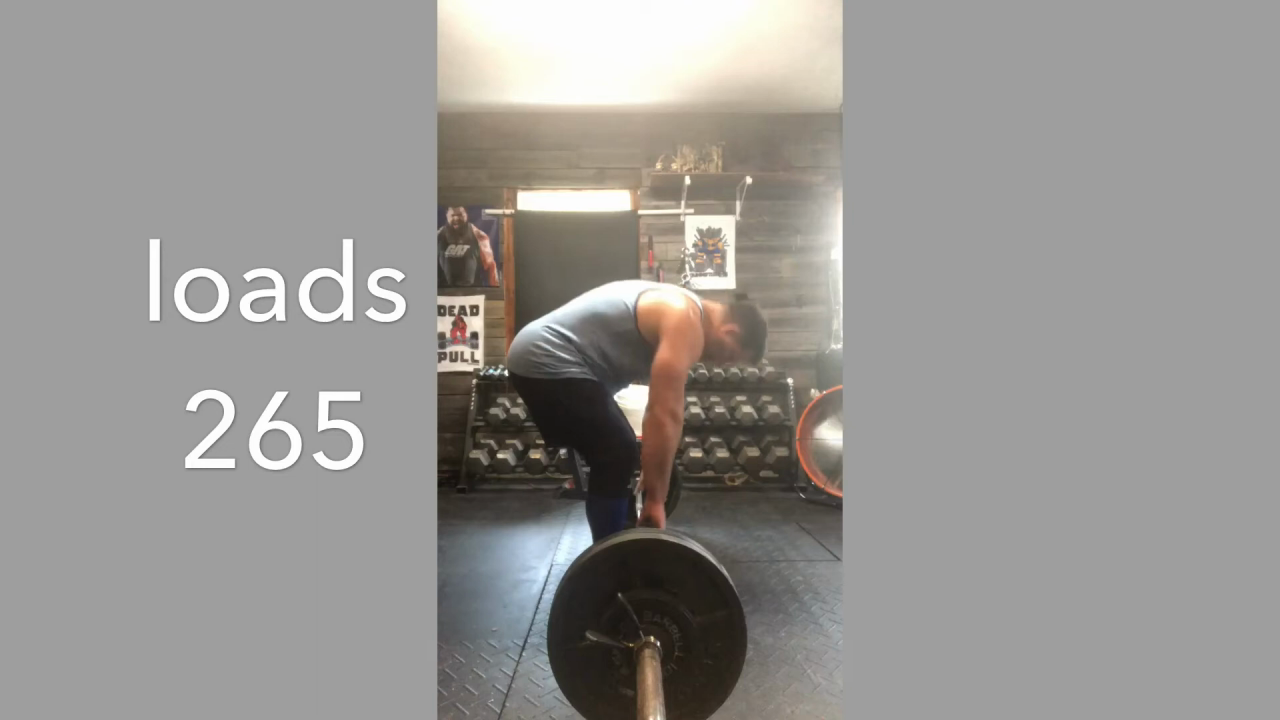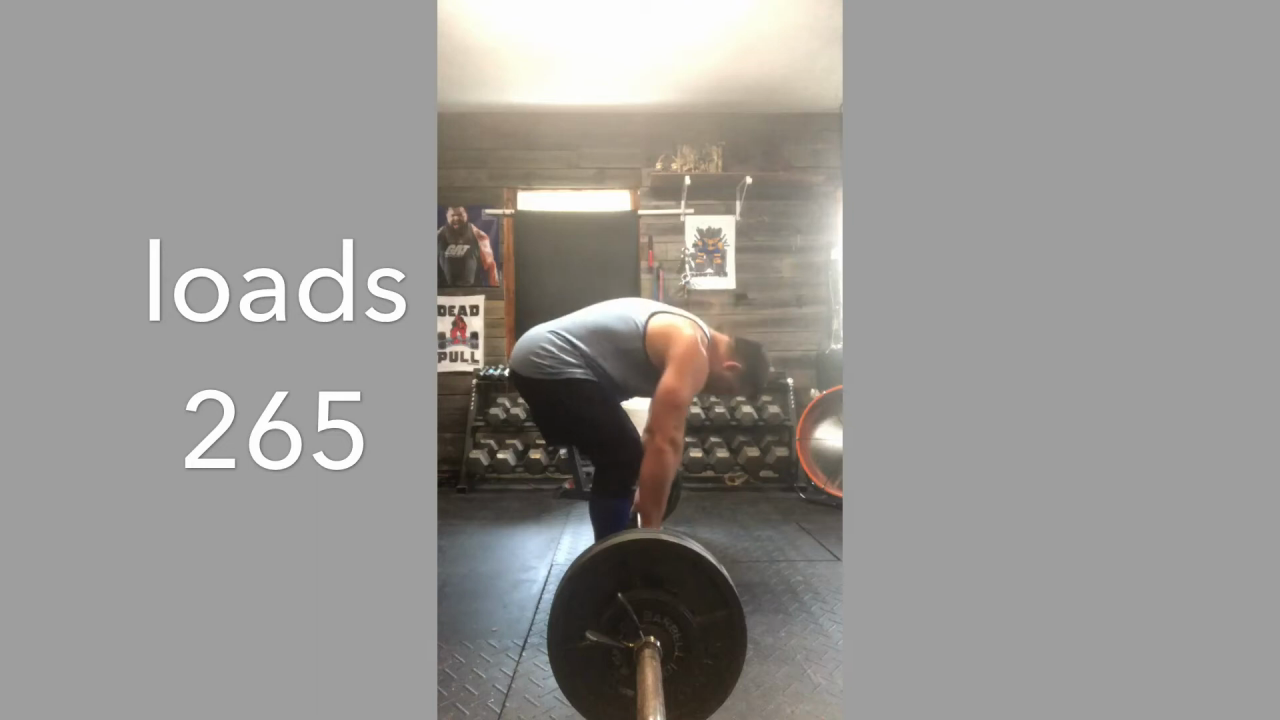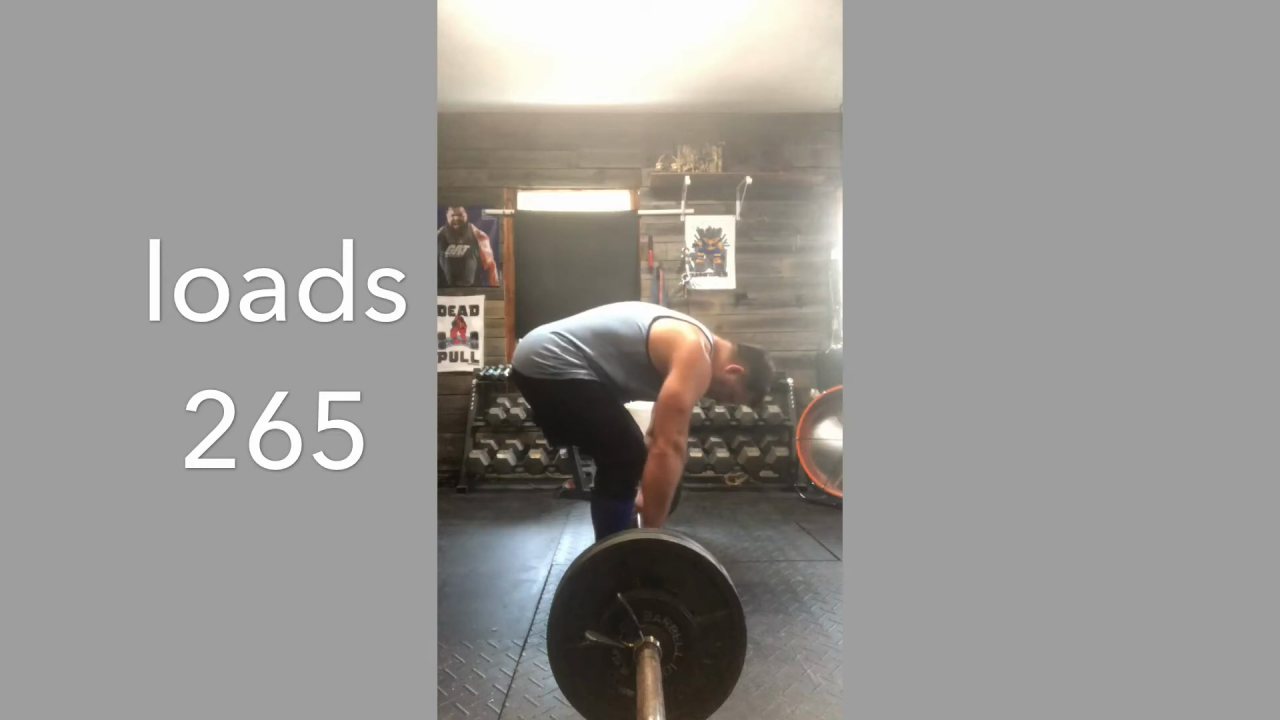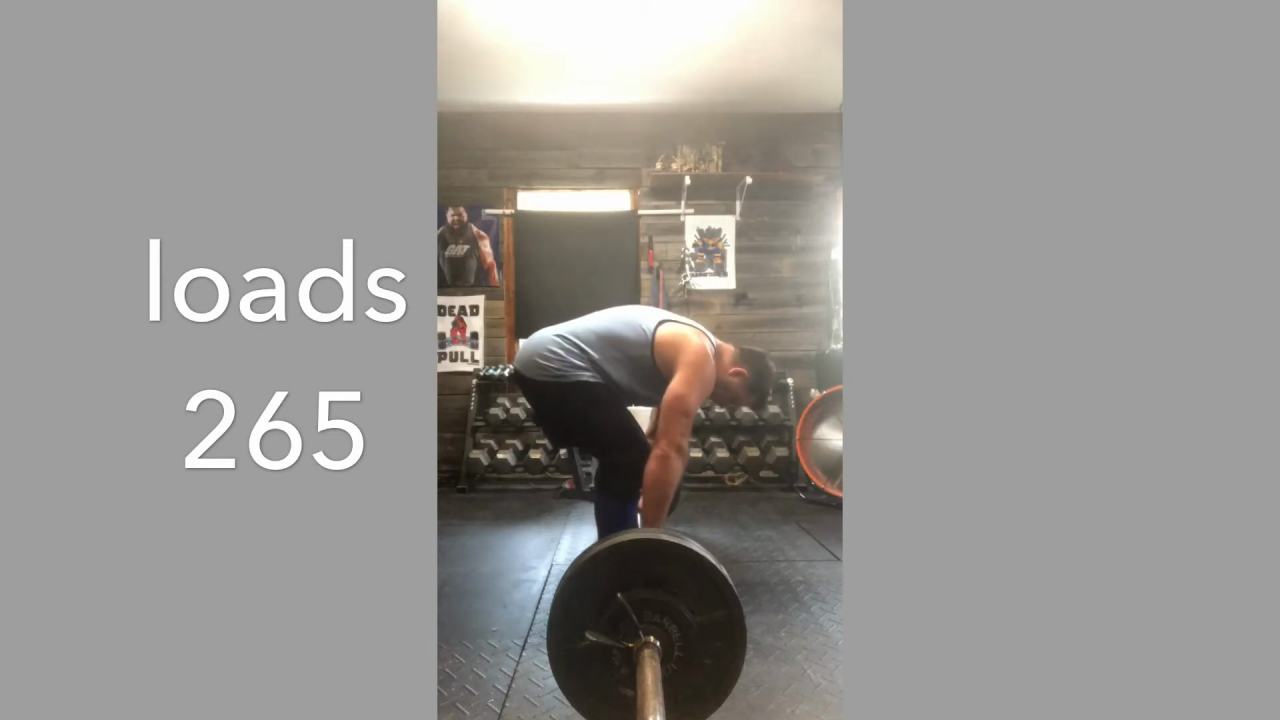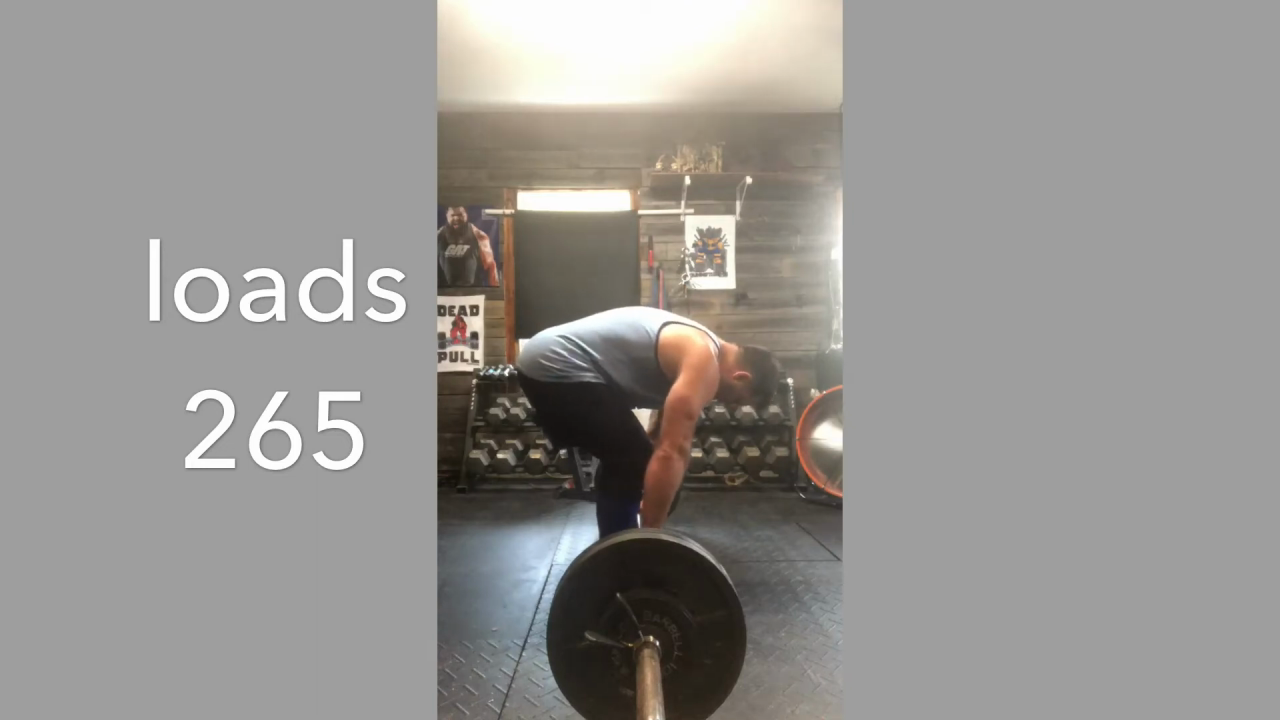
dt=0.3s
person 1, frame 1
left shoulder: (682, 311)
right shoulder: (687, 322)
left elbow: (658, 410)
right elbow: (666, 414)
left wrist: (650, 470)
right wrist: (656, 500)
left hip: (537, 355)
right hip: (547, 362)
left knee: (617, 454)
right knee: (617, 458)
person 1, frame 2
left shoulder: (687, 338)
right shoulder: (693, 352)
left elbow: (656, 433)
right elbow: (666, 443)
left wrist: (643, 489)
right wrist: (651, 528)
left hip: (536, 357)
right hip: (549, 364)
left knee: (617, 456)
right knee: (622, 459)
person 1, frame 3
left shoulder: (692, 341)
right shoulder: (696, 357)
left elbow: (658, 437)
right elbow: (669, 448)
left wrist: (644, 491)
left hip: (538, 358)
right hip: (551, 364)
left knee: (620, 457)
right knee: (624, 460)
person 1, frame 4
left shoulder: (692, 346)
right shoulder: (700, 360)
left elbow: (660, 439)
right elbow: (670, 450)
left wrist: (646, 494)
left hip: (540, 358)
right hip: (554, 366)
left knee: (620, 457)
right knee: (630, 460)
person 1, frame 5
left shoulder: (696, 346)
right shoulder: (704, 362)
left elbow: (660, 440)
right elbow: (672, 452)
left wrist: (647, 496)
left hip: (542, 359)
right hip: (556, 367)
left knee: (623, 458)
right knee: (631, 461)
